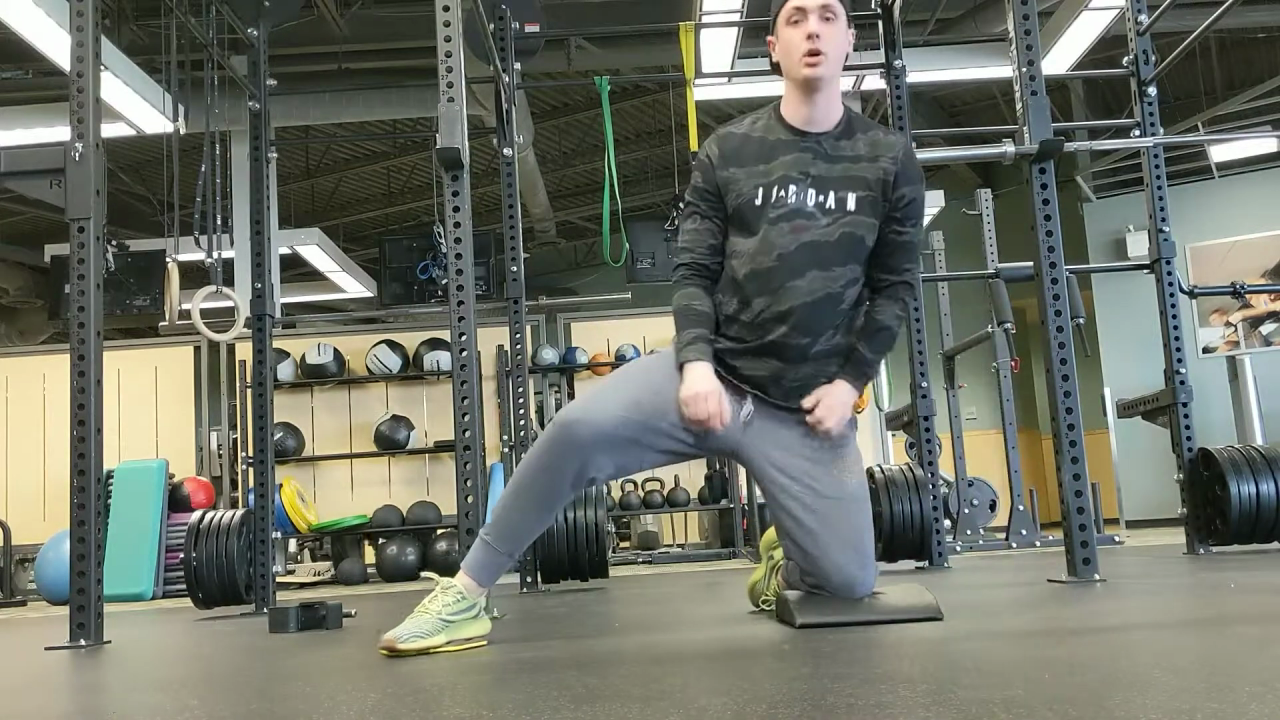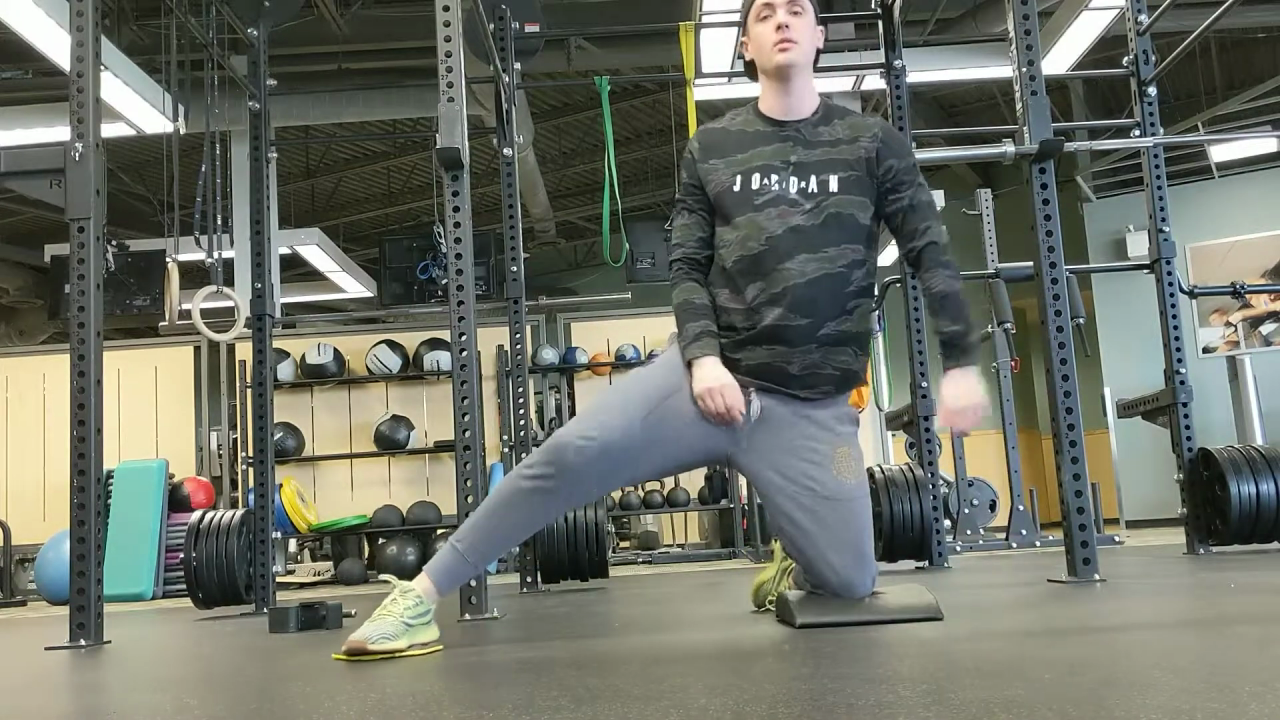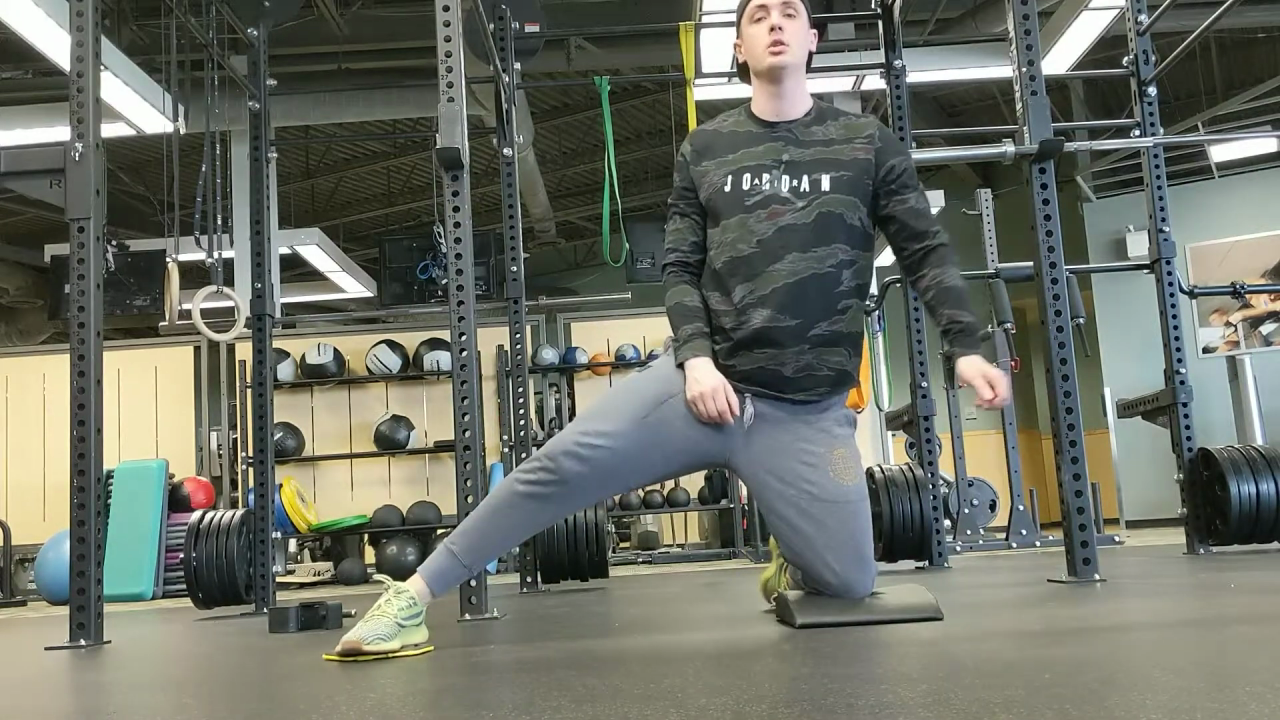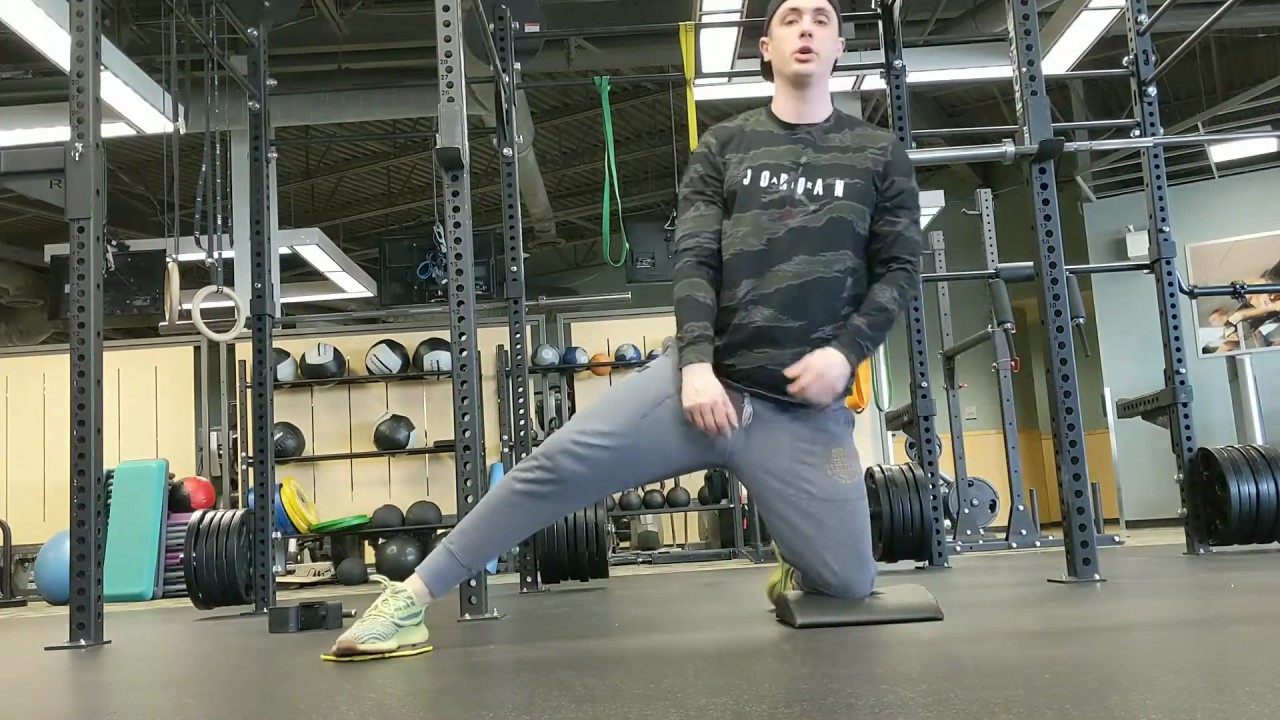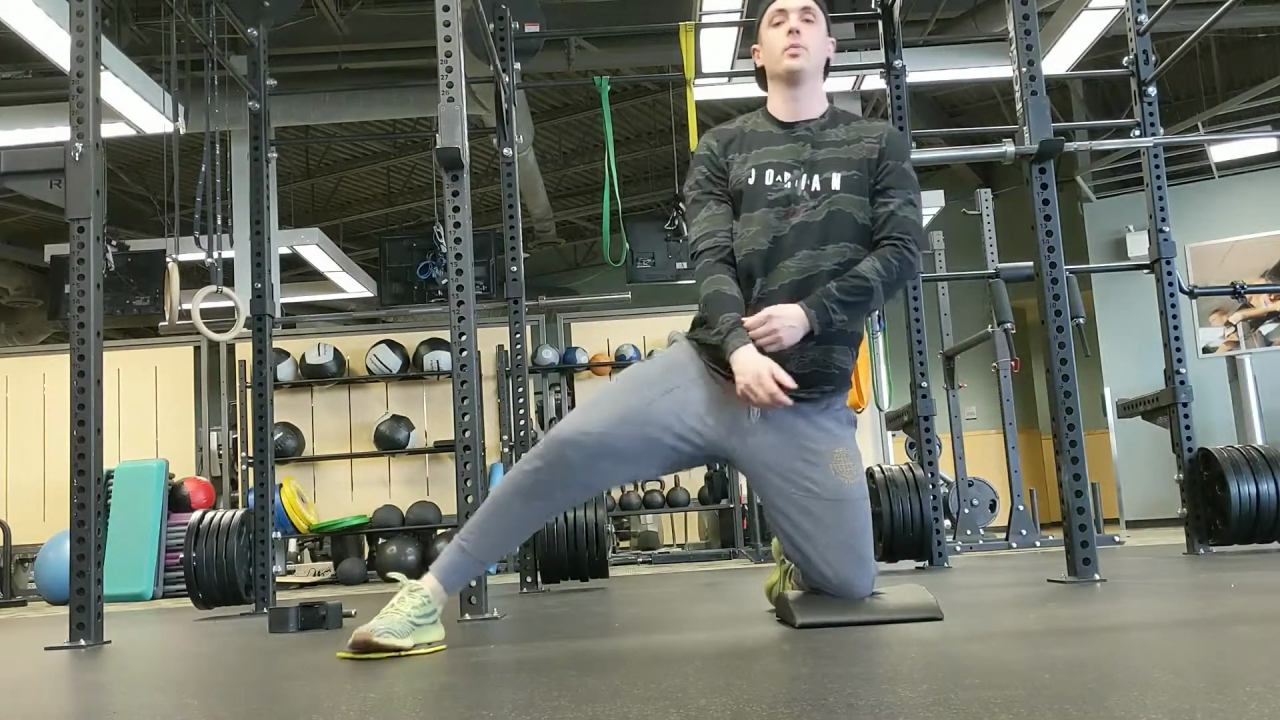
dt=0.3s
person 1, frame 1
left shoulder: (889, 159)
right shoulder: (729, 149)
left elbow: (895, 285)
right elbow: (692, 271)
left wrist: (851, 382)
right wrist: (694, 363)
left hip: (806, 402)
right hip: (717, 371)
left knee: (848, 581)
right knee: (581, 427)
left ankle: (786, 558)
right ankle: (467, 592)
person 1, frame 2
left shoulder: (872, 144)
right shoulder: (712, 146)
left elbow: (928, 254)
right elbow: (685, 267)
left wrist: (960, 362)
right wrist: (702, 356)
left hip: (812, 405)
right hip: (709, 375)
left knee: (848, 584)
right knee: (571, 455)
left ankle: (792, 558)
right ankle: (421, 596)
person 1, frame 3
left shoulder: (867, 143)
right shoulder: (705, 148)
left elbow: (926, 251)
right elbow: (680, 269)
left wrist: (967, 347)
right wrist: (695, 359)
left hip: (808, 407)
right hip: (708, 376)
left knee: (848, 584)
right knee: (565, 465)
left ankle: (795, 556)
right ankle: (415, 596)
person 1, frame 4
left shoulder: (880, 154)
right shoulder: (724, 145)
left elbow: (901, 272)
right elbow: (694, 261)
left wrist: (847, 352)
right wrist: (698, 364)
left hip: (804, 403)
right hip: (706, 373)
left knee: (848, 584)
right knee: (565, 461)
left ankle: (798, 555)
right ankle: (413, 596)
person 1, frame 5
left shoulder: (878, 145)
right shoulder: (723, 147)
left elbow: (900, 254)
right elbow: (711, 259)
left wrist: (810, 314)
right wrist: (738, 349)
left hip: (812, 401)
right hip: (709, 366)
left knee: (849, 585)
right knee: (573, 445)
left ankle: (794, 553)
right ankle: (431, 594)
